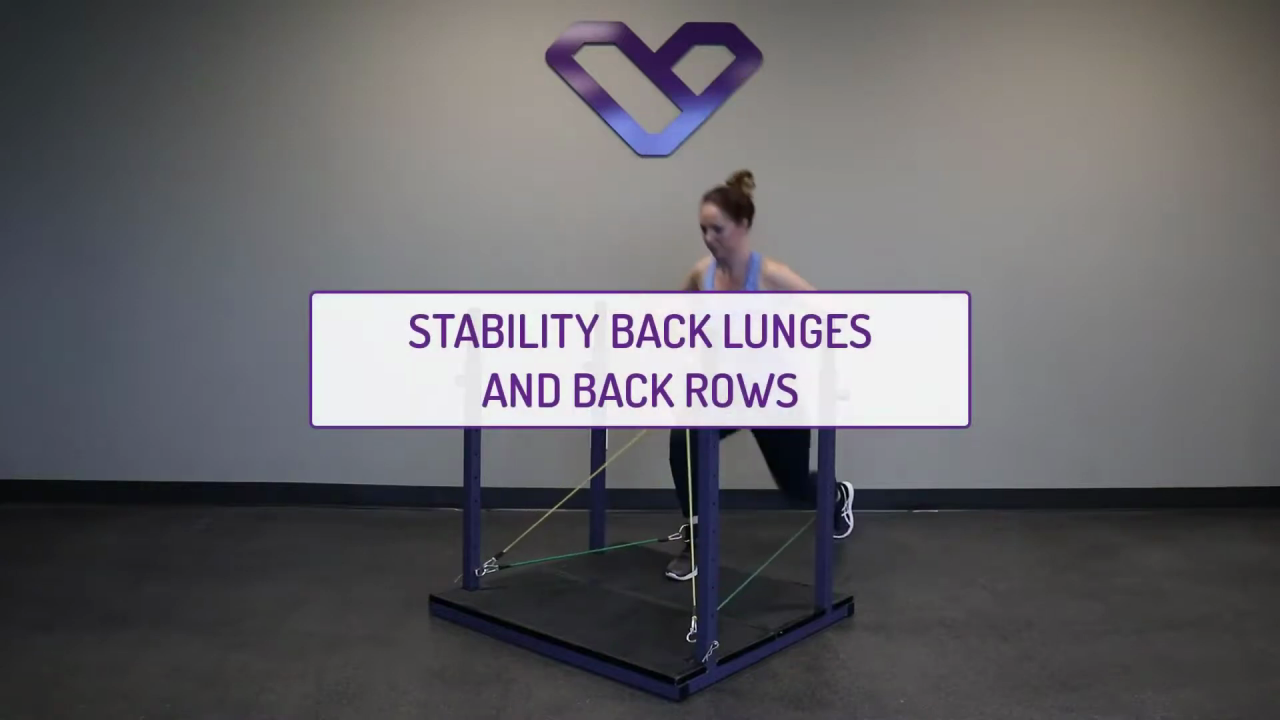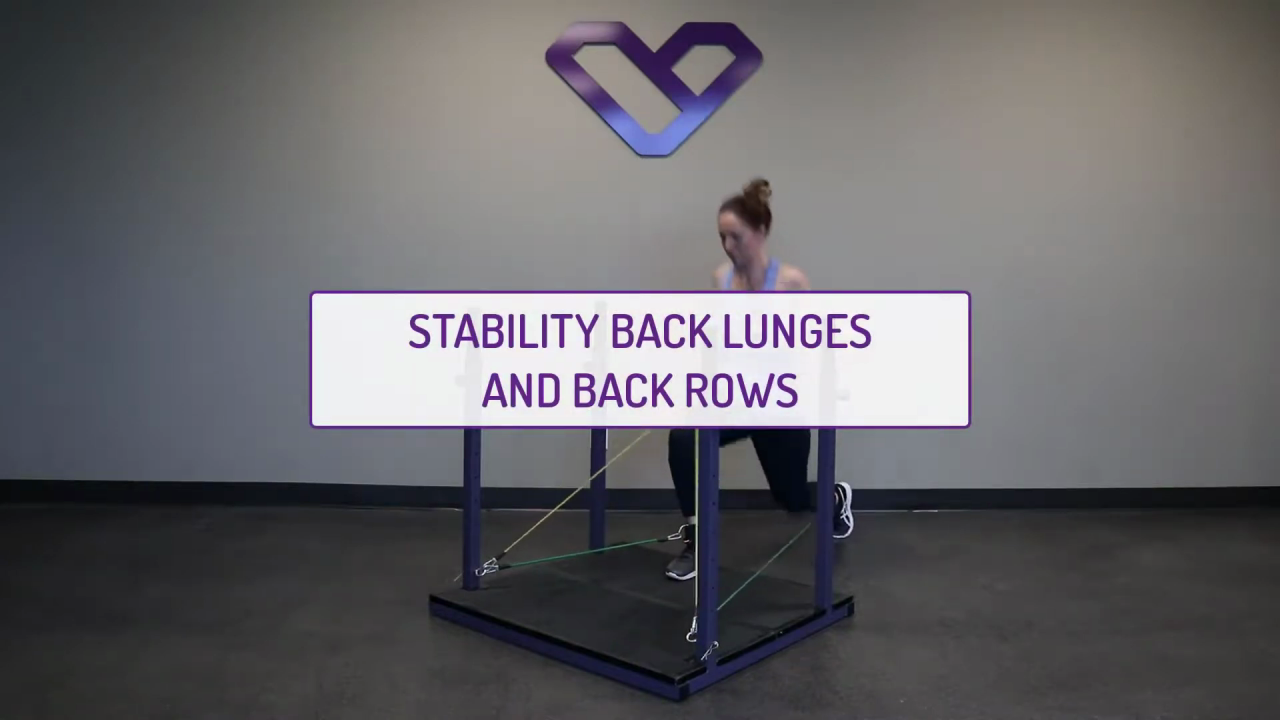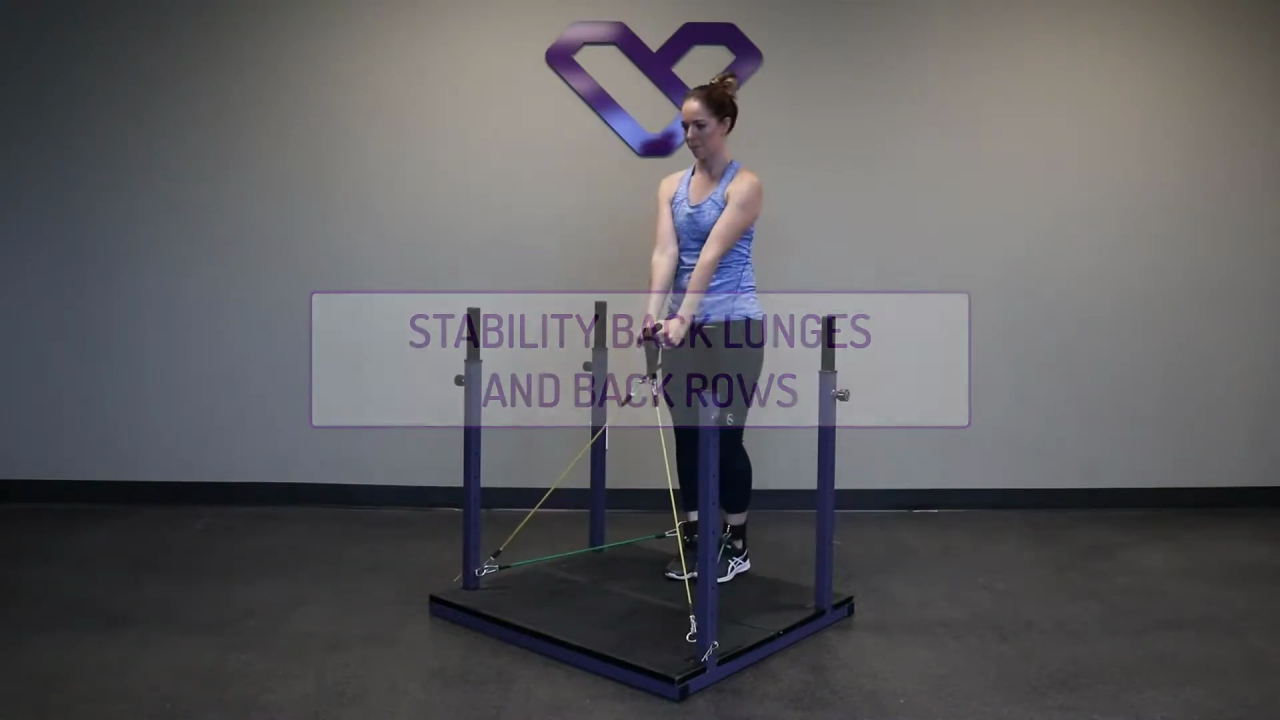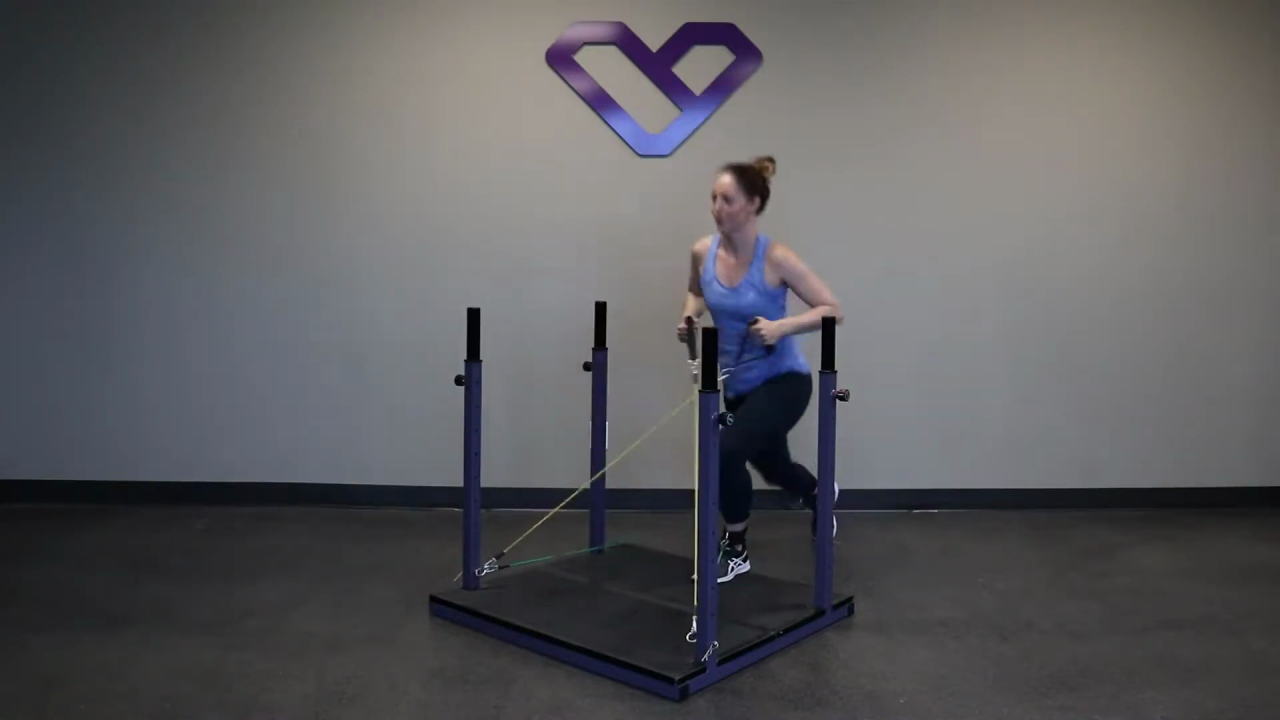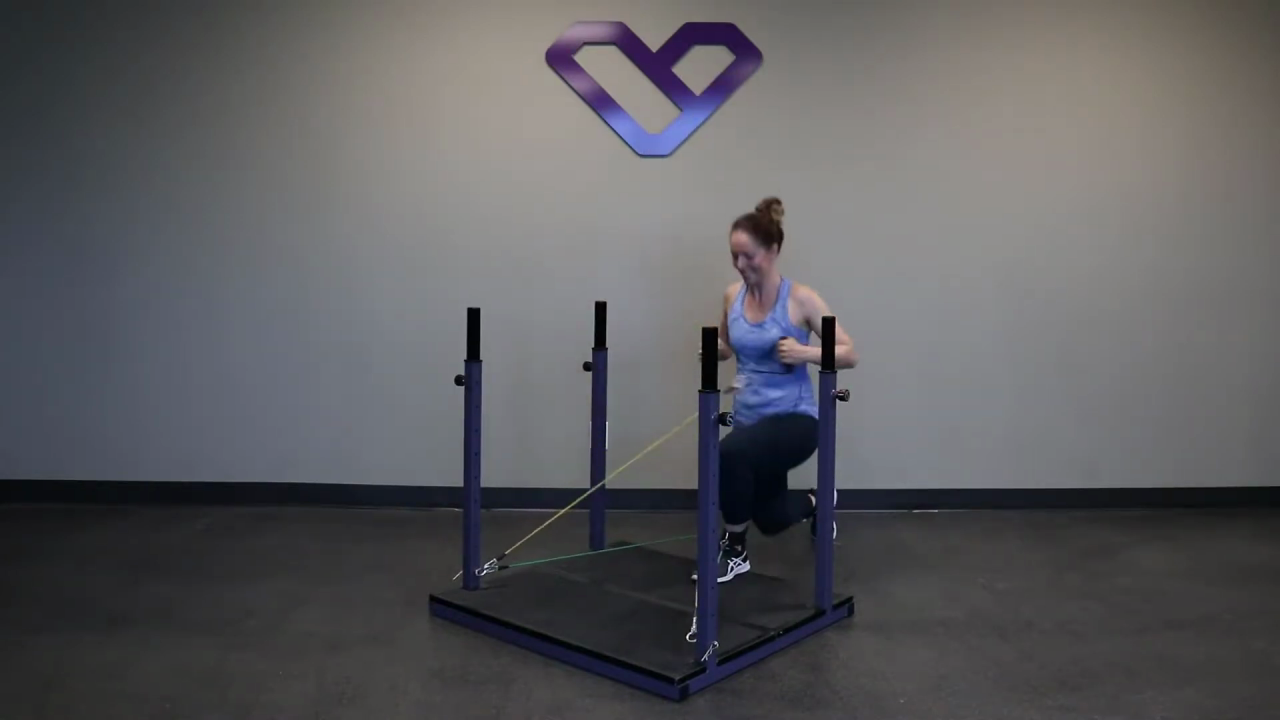
dt=1s
person 1, frame 1
left shoulder: (772, 275)
right shoulder: (701, 274)
left knee: (793, 483)
right knee: (682, 438)
left ankle: (838, 495)
right ankle: (694, 540)
person 1, frame 2
left shoulder: (789, 282)
right shoulder: (720, 278)
left knee: (793, 499)
right knee: (682, 439)
left ankle: (836, 497)
right ankle: (695, 541)
person 1, frame 3
left shoulder: (745, 185)
right shoulder: (671, 185)
left elbow: (712, 255)
right elbow: (665, 253)
left wrist: (683, 319)
right wrist: (654, 314)
left hip: (733, 325)
right hip: (683, 326)
left knee: (725, 436)
right knee: (686, 434)
left ankle: (736, 544)
right ankle: (692, 538)
person 1, frame 4
left shoulder: (776, 258)
right shoulder: (702, 252)
left elbow: (833, 311)
left wrist: (782, 326)
right wrist: (691, 317)
left hip: (783, 380)
right hip: (737, 382)
left knee: (728, 450)
right knee: (771, 466)
left ankle: (734, 549)
right ankle: (820, 495)
person 1, frame 5
left shoulder: (800, 298)
right shoulder: (732, 296)
left elbow: (849, 355)
right elbow: (727, 346)
left wrist: (806, 353)
right wrist: (714, 351)
left hip: (795, 419)
right hip: (750, 419)
left knee: (731, 453)
right knee: (771, 520)
left ankle: (734, 551)
right ankle: (816, 503)
